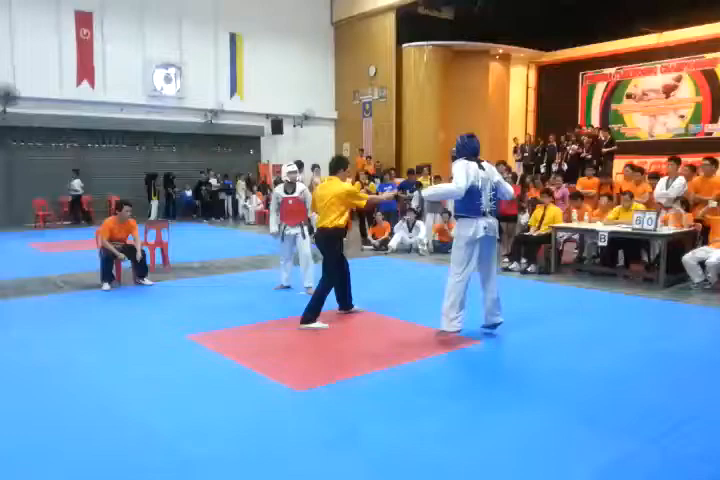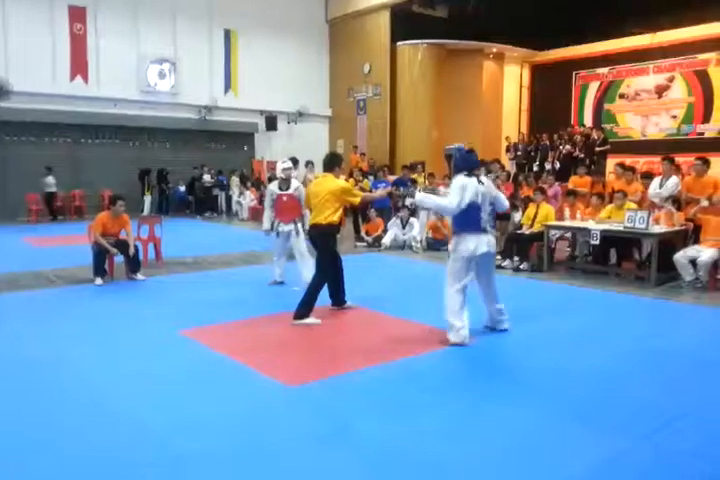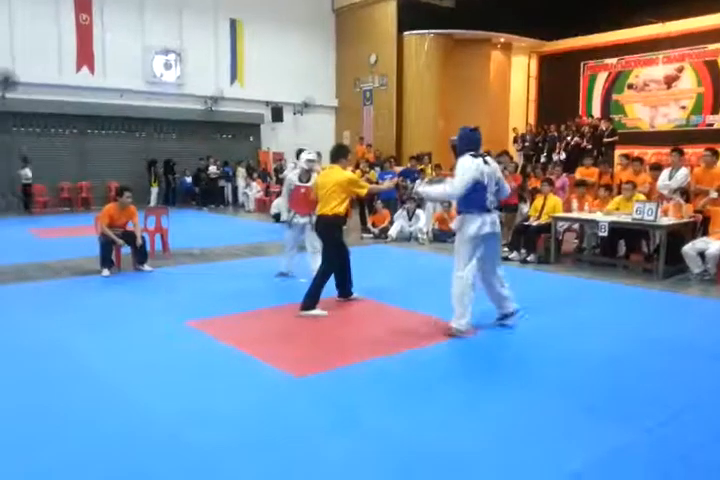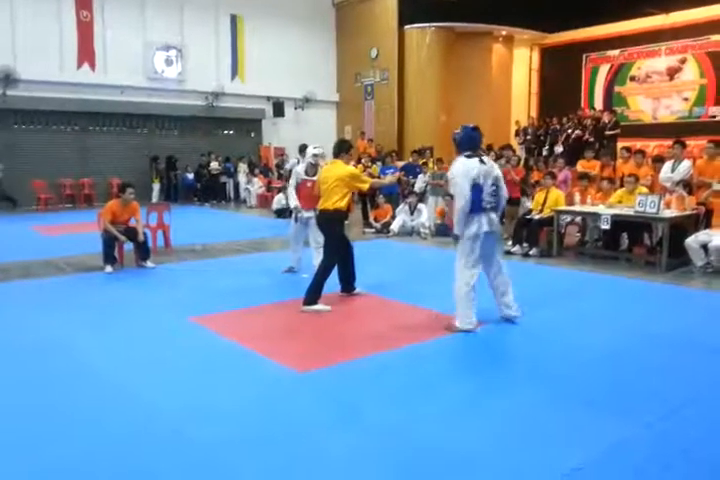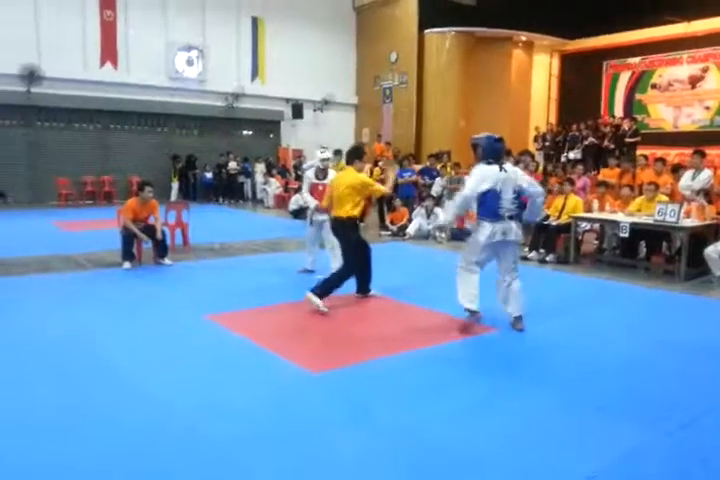
dt=0.3s
person 1, frame 1
left shoulder: (462, 165)
right shoulder: (489, 168)
left elbow: (458, 189)
right elbow: (508, 193)
left wrist: (428, 192)
left hip: (469, 226)
right hip: (489, 226)
left knee: (458, 275)
right knee: (489, 274)
left ankle: (451, 324)
right ankle: (493, 317)
person 1, frame 2
left shoulder: (461, 182)
right shoulder: (486, 183)
left elbow: (451, 206)
right elbow: (503, 206)
left wrist: (421, 198)
left hip: (467, 242)
right hip: (487, 241)
left knee: (454, 288)
right knee: (487, 285)
left ankle: (458, 334)
right ankle: (499, 321)
person 1, frame 3
left shoulder: (466, 163)
right shoulder: (491, 164)
left elbow: (454, 191)
right elbow: (505, 192)
left wrist: (424, 189)
left hip: (472, 223)
right hip: (491, 223)
left knee: (463, 272)
right knee: (491, 270)
left ankle: (461, 323)
right ankle: (507, 309)
person 1, frame 4
left shoulder: (461, 164)
right shoulder: (490, 163)
left elbow: (463, 199)
right elbow: (503, 194)
left wrist: (457, 228)
left hip: (472, 224)
right hip: (491, 222)
left knee: (465, 270)
right knee: (495, 268)
left ankle: (465, 321)
right ankle: (510, 310)
person 1, frame 5
left shoulder: (482, 171)
right shoulder: (516, 172)
left elbow: (465, 196)
right elbow: (538, 193)
left wrist: (447, 219)
right wrist: (531, 218)
left hip: (488, 229)
right hip: (511, 229)
left knee: (467, 267)
right knee: (509, 274)
left ankle: (472, 311)
right ankle: (517, 318)
person 2, frame 1
left shoulder: (320, 188)
right shoulder: (345, 188)
right elbow: (368, 199)
right wrist: (384, 197)
left hip: (322, 233)
right hip: (332, 235)
left knee: (342, 268)
right knee: (329, 277)
left ankle: (346, 305)
right ankle: (308, 319)
person 2, frame 2
left shoulder: (313, 184)
right shoulder: (340, 185)
left elbow: (309, 205)
right elbow: (362, 197)
right wrist: (378, 195)
left hip: (315, 229)
right hip: (326, 231)
left knee: (335, 264)
right knee: (322, 273)
left ankle: (338, 301)
right ankle: (301, 314)
person 2, frame 3
left shoulder: (321, 175)
right shoulder: (346, 176)
right elbow: (368, 189)
right wrist: (385, 187)
left hip: (322, 221)
right hip: (332, 223)
left knee: (342, 255)
right knee: (328, 264)
left ankle: (345, 292)
right ankle: (308, 306)
person 2, frame 4
left shoulder: (324, 170)
right shoulder: (349, 171)
right elbow: (370, 183)
right wrist: (387, 181)
left hip: (324, 215)
right hip: (333, 217)
left knee: (345, 249)
right knee: (330, 259)
left ankle: (348, 287)
right ankle: (310, 301)
person 2, frame 5
left shoulder: (337, 177)
right shoulder: (361, 179)
left elbow: (326, 204)
right elbow: (385, 192)
right wrist: (390, 178)
left hip: (338, 223)
right hip: (347, 225)
left knee: (364, 252)
right knee: (351, 266)
left ankle: (363, 289)
right ankle: (317, 293)
person 3, frame 1
left shoulder: (302, 189)
right shoulder: (278, 191)
left elbow: (311, 208)
right elbow: (273, 211)
right wrist: (273, 228)
left hip: (301, 228)
right hip: (286, 228)
left knee: (306, 256)
right knee: (285, 257)
left ankle: (309, 285)
right ankle: (285, 282)
person 3, frame 2
left shoulder: (297, 186)
right shoulder: (272, 188)
left elbow: (305, 205)
right elbow: (268, 207)
left wrist: (308, 224)
right wrist: (267, 225)
left hip: (295, 224)
right hip: (280, 225)
left knee: (302, 252)
right knee: (278, 253)
left ankle: (309, 280)
right ankle: (278, 278)
person 3, frame 3
left shoulder: (317, 179)
right shoulder: (291, 177)
right elbow: (285, 197)
right wrist: (285, 215)
left hip: (310, 218)
right hip: (295, 217)
left knee: (314, 247)
right knee: (290, 245)
right ankle: (286, 270)
person 3, frame 4
right shoulder: (298, 170)
right elbow: (291, 188)
right wrist: (294, 204)
left hip: (315, 212)
right hip: (299, 211)
left knee: (317, 242)
right knee: (295, 239)
right ankle: (294, 265)
person 3, frame 5
left shoulder: (333, 176)
right shoulder: (309, 175)
right elbow: (305, 192)
right wrist: (313, 203)
left hip: (329, 214)
right hip: (314, 213)
left knee: (333, 243)
right knee: (311, 241)
left ankle: (337, 269)
right ankle: (310, 266)
